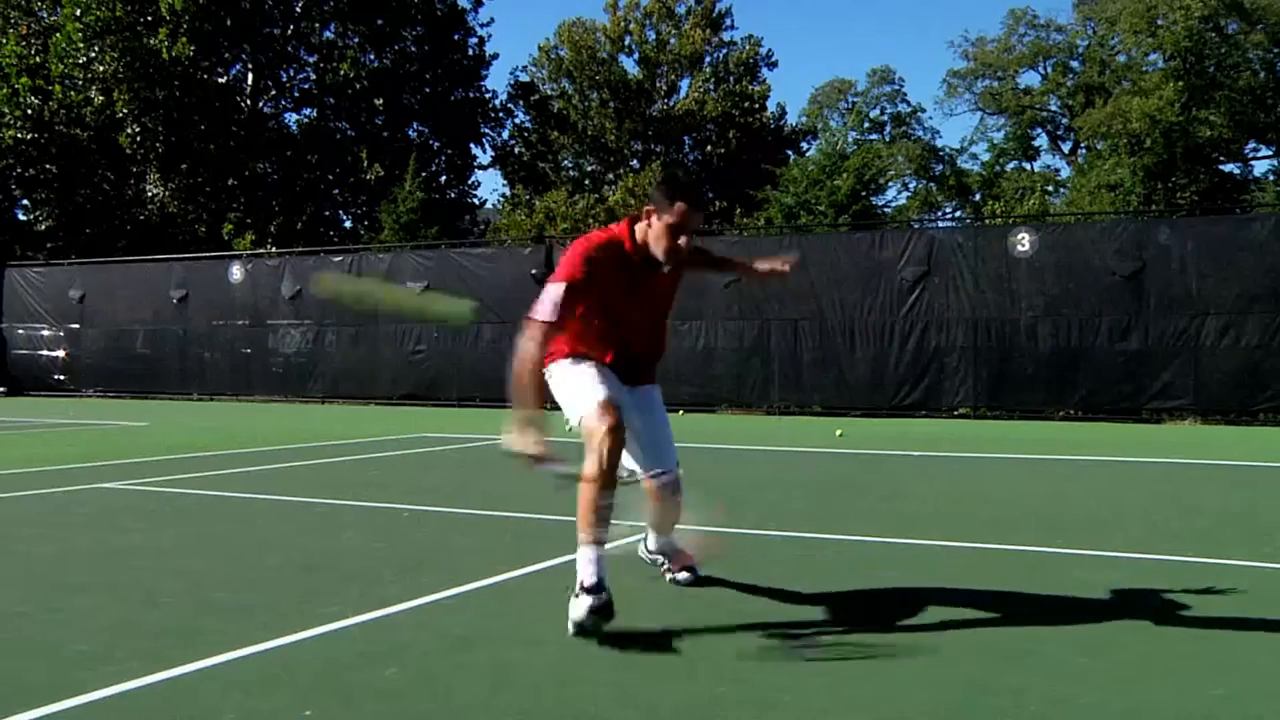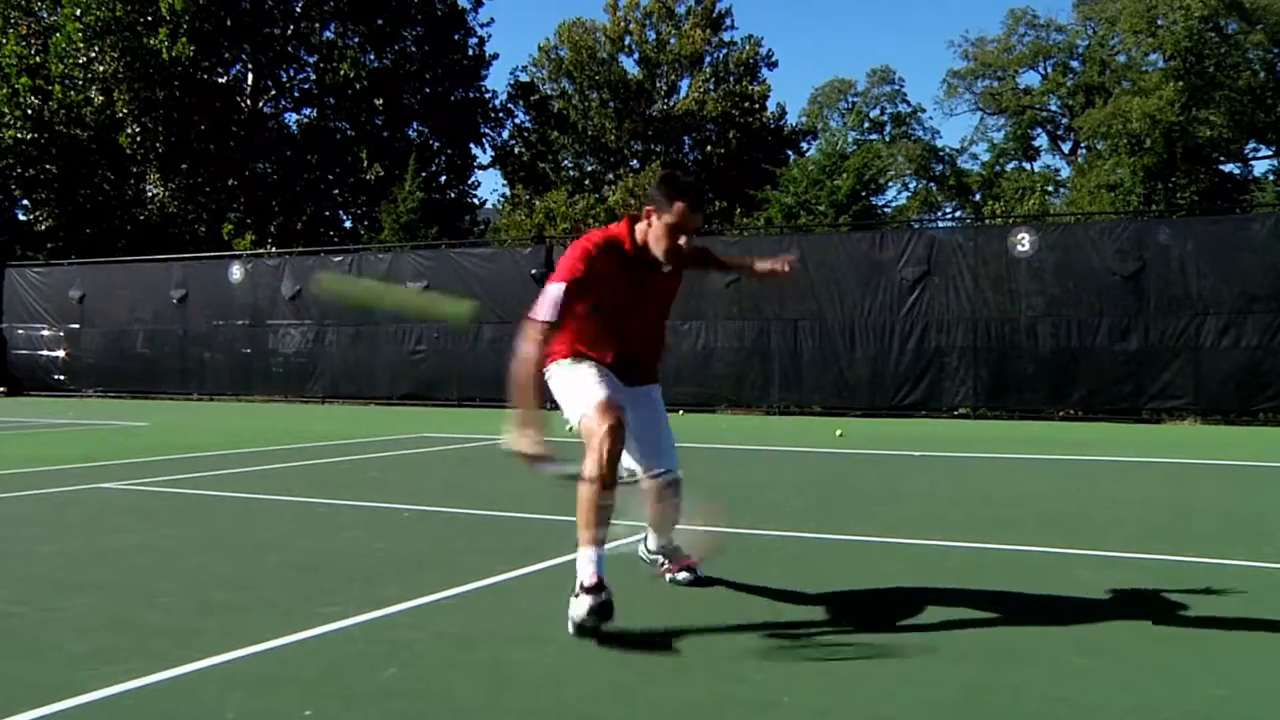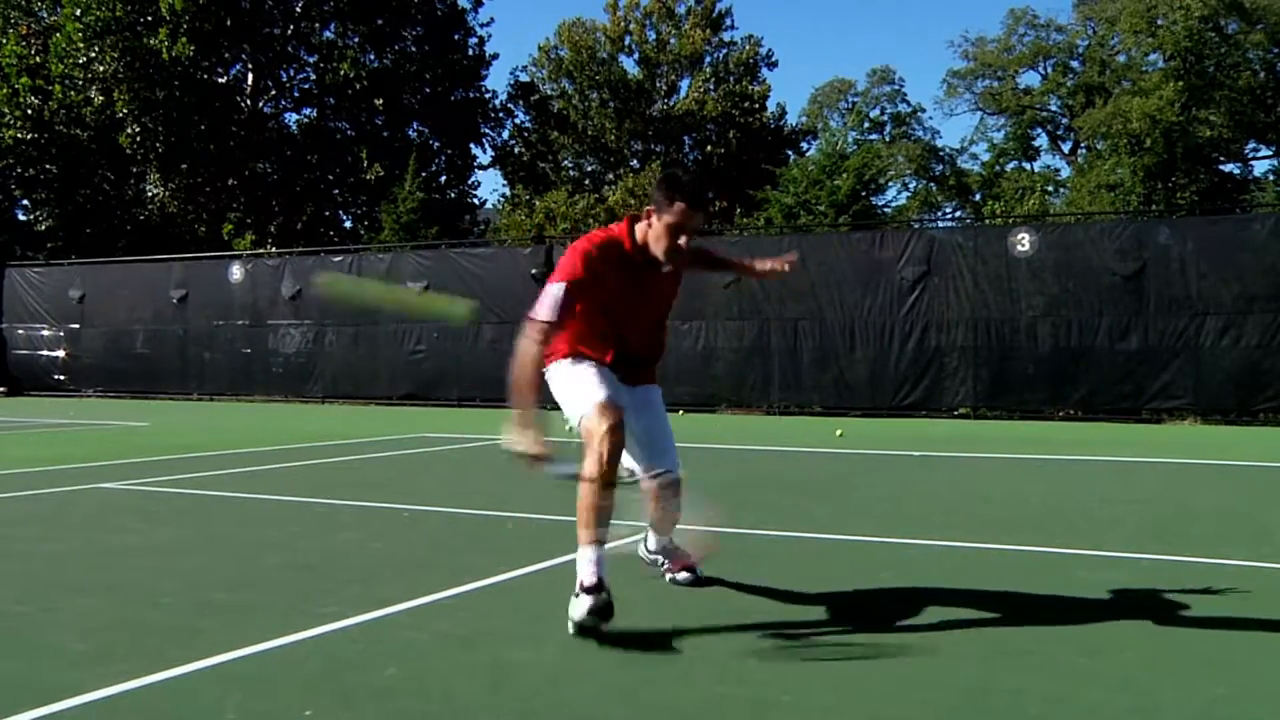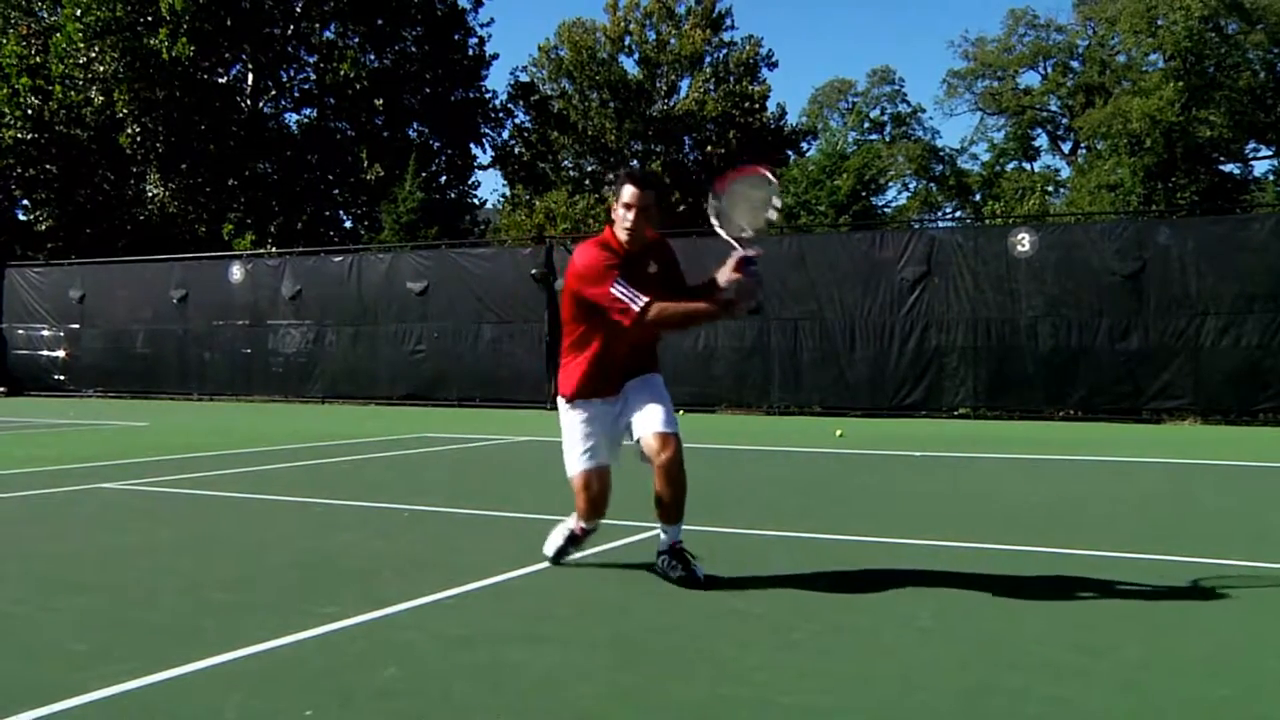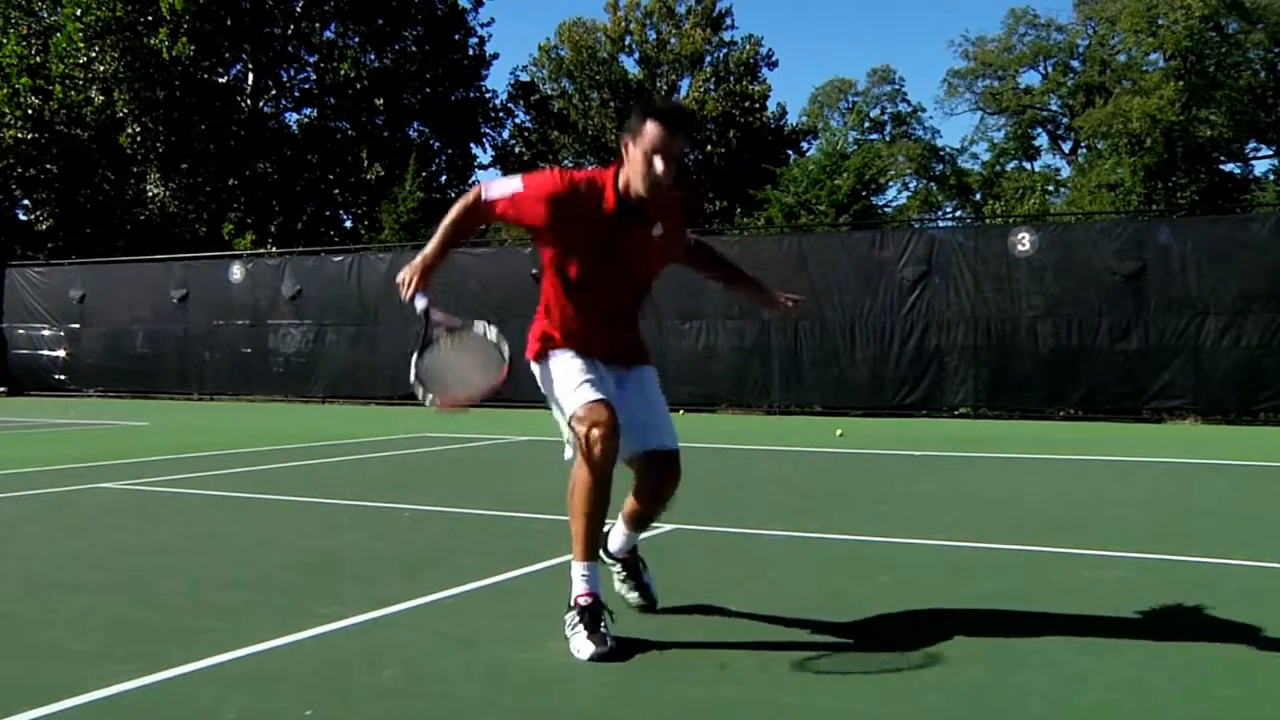
dt=1s
person 1, frame 1
left shoulder: (669, 249)
right shoulder: (590, 254)
right elbow: (537, 332)
left wrist: (751, 267)
right wrist: (525, 416)
left hip: (635, 375)
right hip: (580, 364)
left knee: (666, 489)
right knee: (608, 426)
left ankle: (660, 546)
right ankle: (589, 582)
person 1, frame 2
left shoulder: (673, 249)
right shoulder: (589, 254)
right elbow: (536, 333)
left wrist: (751, 265)
right wrist: (523, 417)
left hip: (637, 376)
right hip: (579, 364)
left knee: (666, 492)
right knee: (608, 424)
left ankle: (658, 547)
right ankle: (590, 583)
person 1, frame 3
left shoulder: (673, 251)
right shoulder: (588, 256)
right elbow: (537, 332)
left wrist: (749, 267)
right wrist: (524, 417)
left hip: (635, 374)
right hip: (578, 364)
left knee: (667, 490)
right knee: (607, 425)
left ankle: (659, 545)
right ankle: (589, 583)
person 1, frame 4
left shoulder: (658, 250)
right shoulder: (591, 259)
left elbow: (685, 300)
right elbow: (652, 316)
left wrist: (721, 280)
right wrist: (725, 305)
left hip: (637, 377)
right hip: (586, 387)
left knee: (666, 451)
right knee: (593, 502)
left ankle: (671, 547)
right ankle: (582, 523)
person 1, frame 5
left shoulder: (667, 210)
right shoulder: (564, 191)
left elbow: (695, 252)
right elbow: (476, 199)
left wrist: (756, 290)
right wrist: (427, 259)
left hip: (628, 355)
right hip: (565, 346)
left knee: (662, 470)
right knee: (599, 425)
left ankle: (620, 543)
right ankle: (583, 600)
